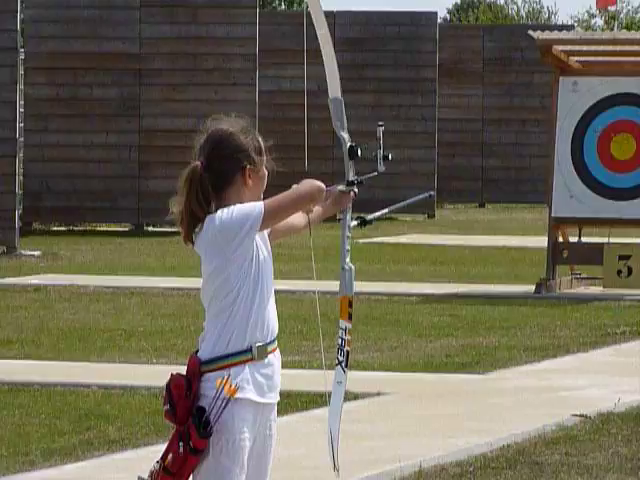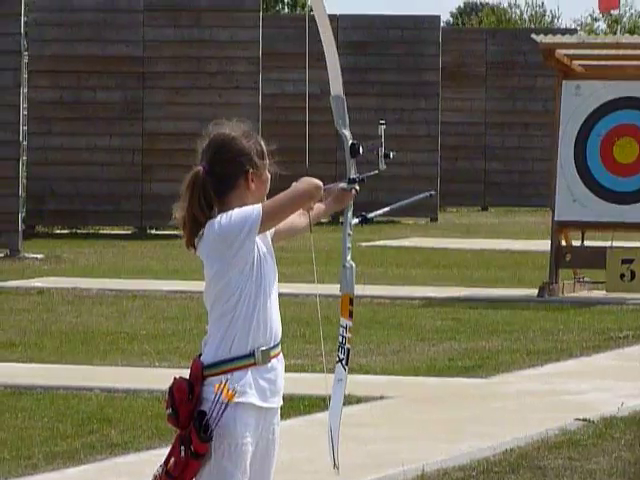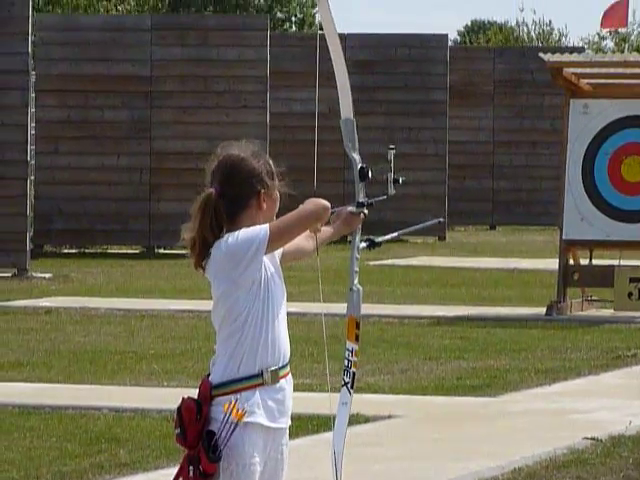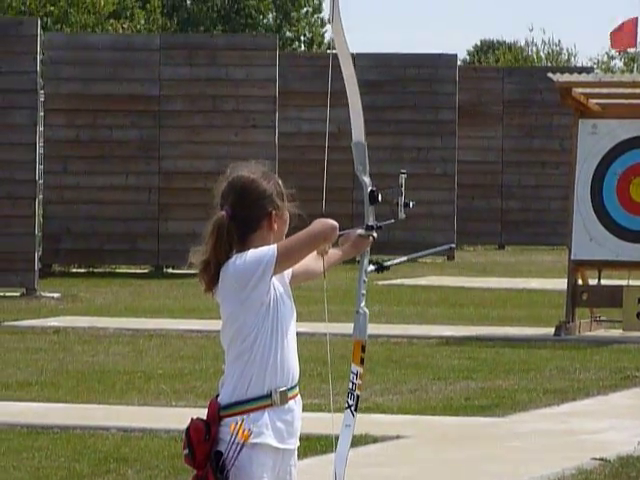
dt=0.3s
person 1, frame 1
left shoulder: (246, 224)
right shoulder: (226, 225)
left elbow: (293, 221)
right elbow: (312, 191)
left wrist: (328, 208)
right wrist: (314, 198)
left hip: (259, 373)
right hip: (230, 380)
person 1, frame 2
left shoulder: (251, 228)
right shoulder: (226, 228)
left elbow: (294, 221)
right elbow: (309, 188)
left wrist: (328, 206)
right wrist: (315, 197)
left hip: (262, 379)
right hip: (233, 387)
person 1, frame 3
left shoulder: (258, 249)
right shoulder: (235, 248)
left elbow: (303, 244)
right elbow: (318, 209)
left wrist: (336, 229)
right wrist: (316, 219)
left hip: (272, 400)
right hip: (242, 407)
person 1, frame 4
left shoulder: (269, 270)
right shoulder: (243, 269)
left elbow: (311, 264)
right elbow: (326, 228)
left wrist: (346, 250)
right wrist: (328, 243)
left hip: (281, 421)
right hip: (250, 430)
